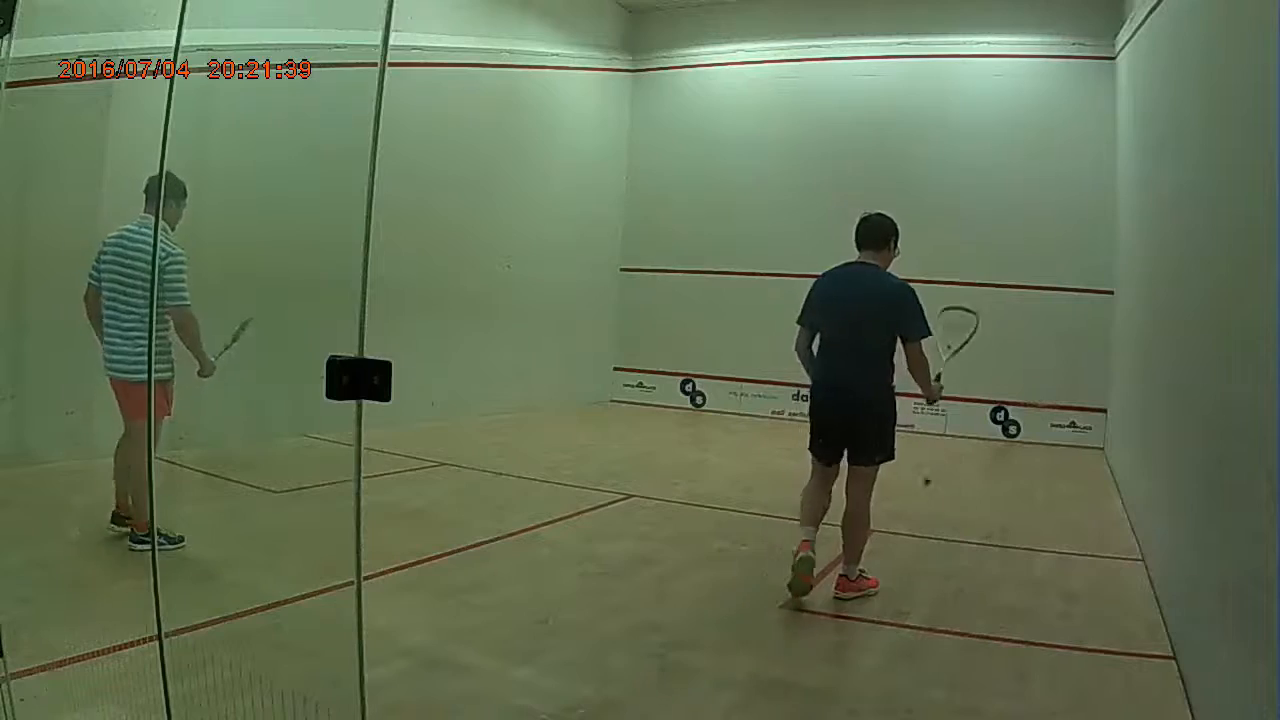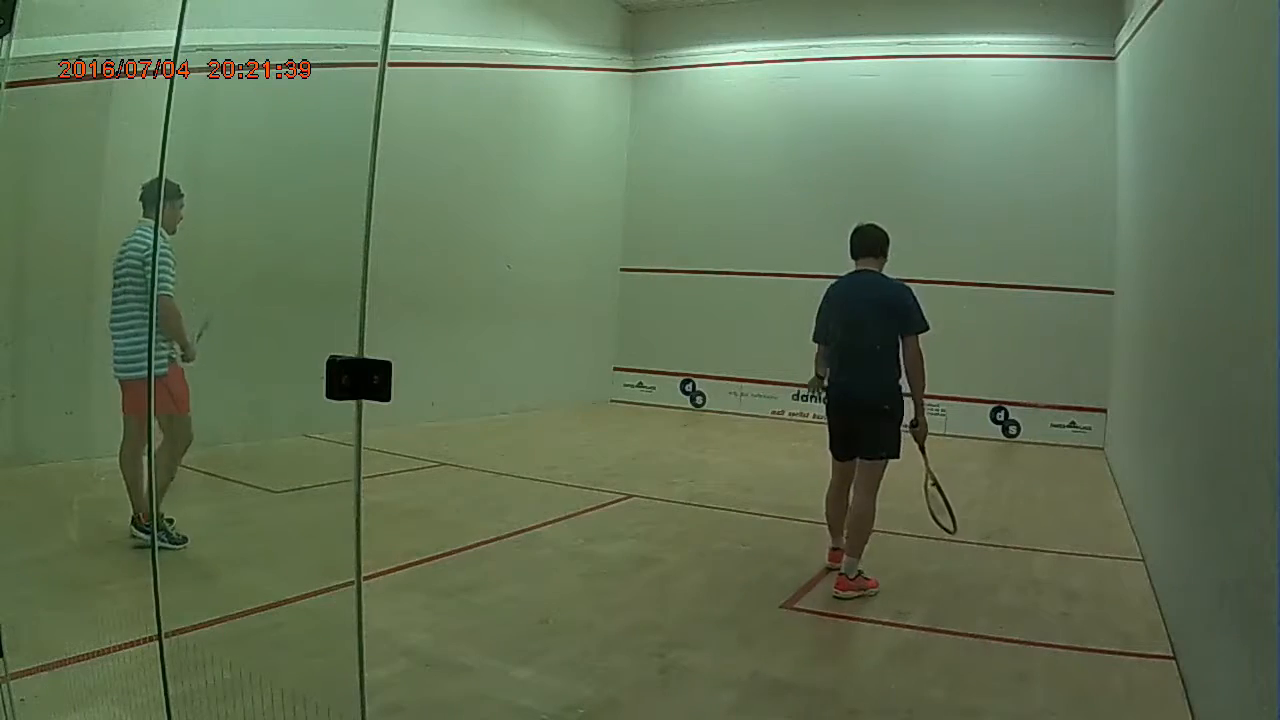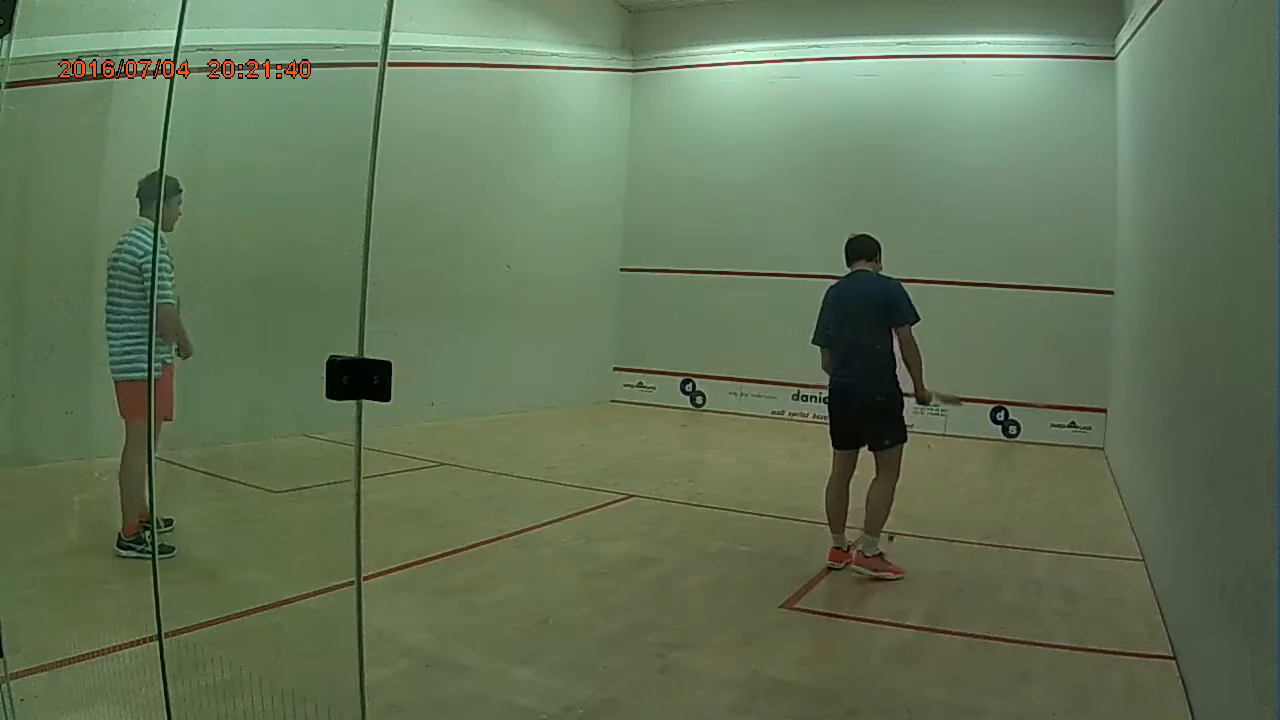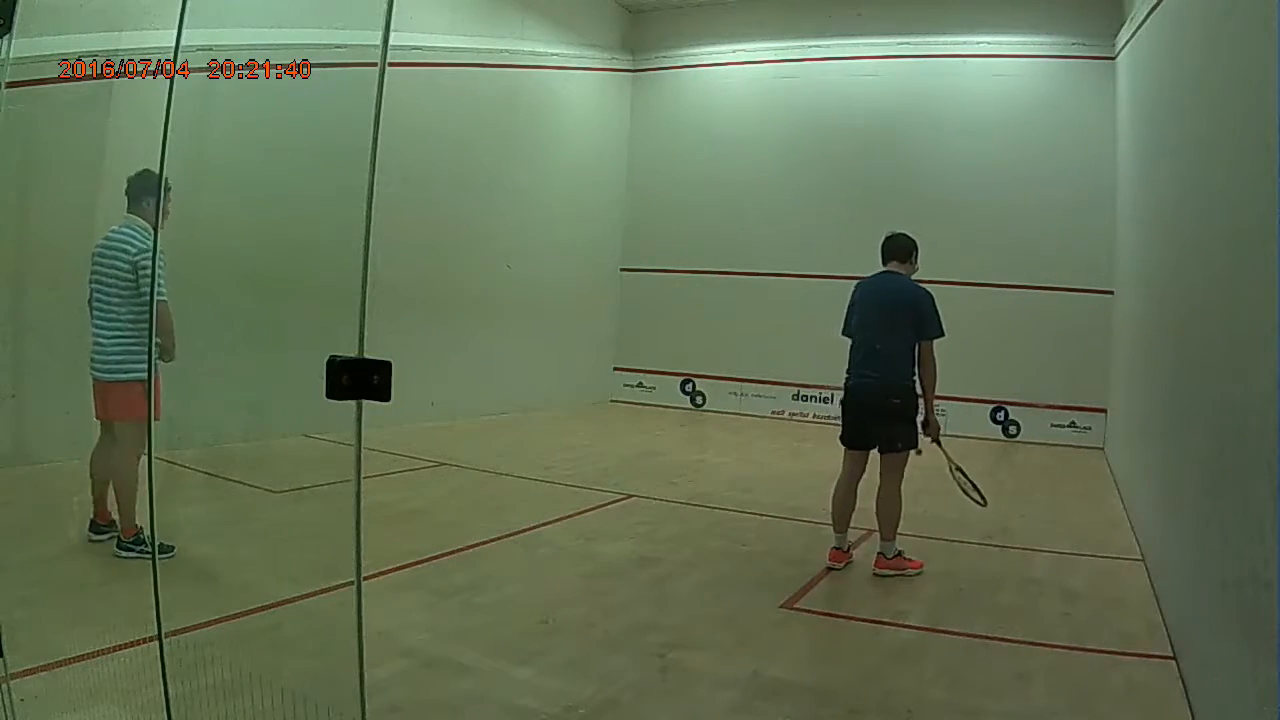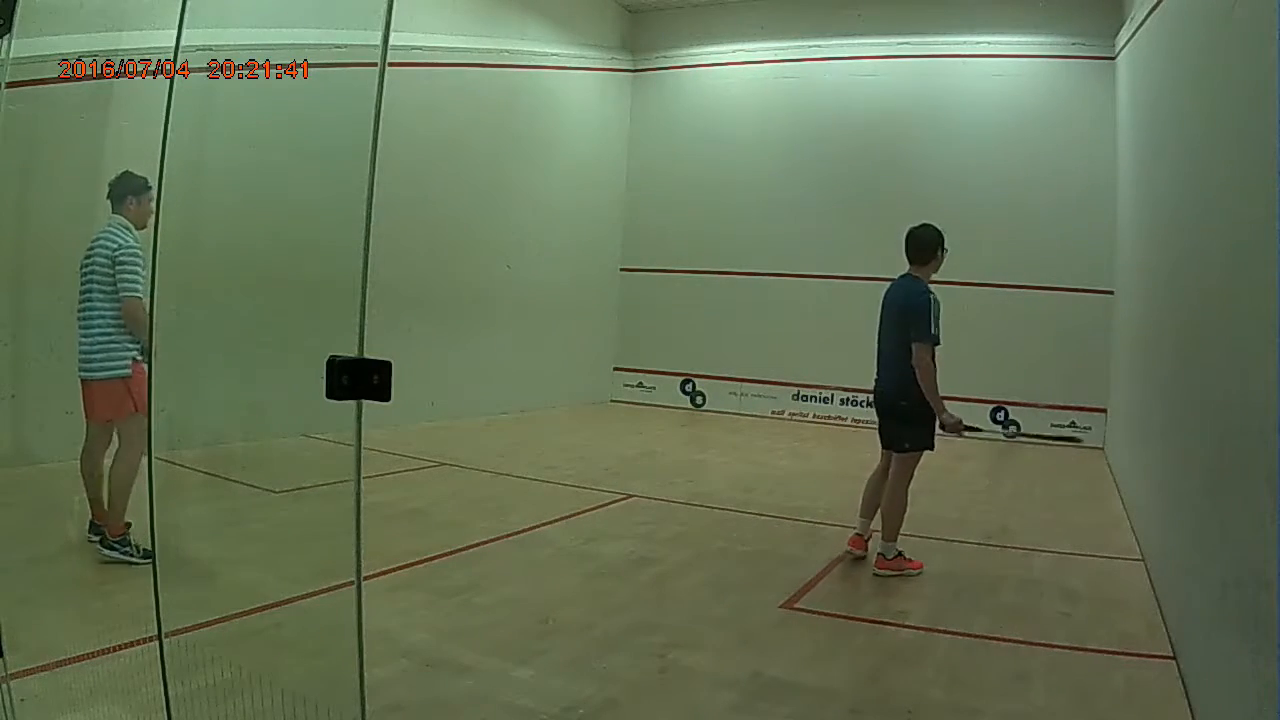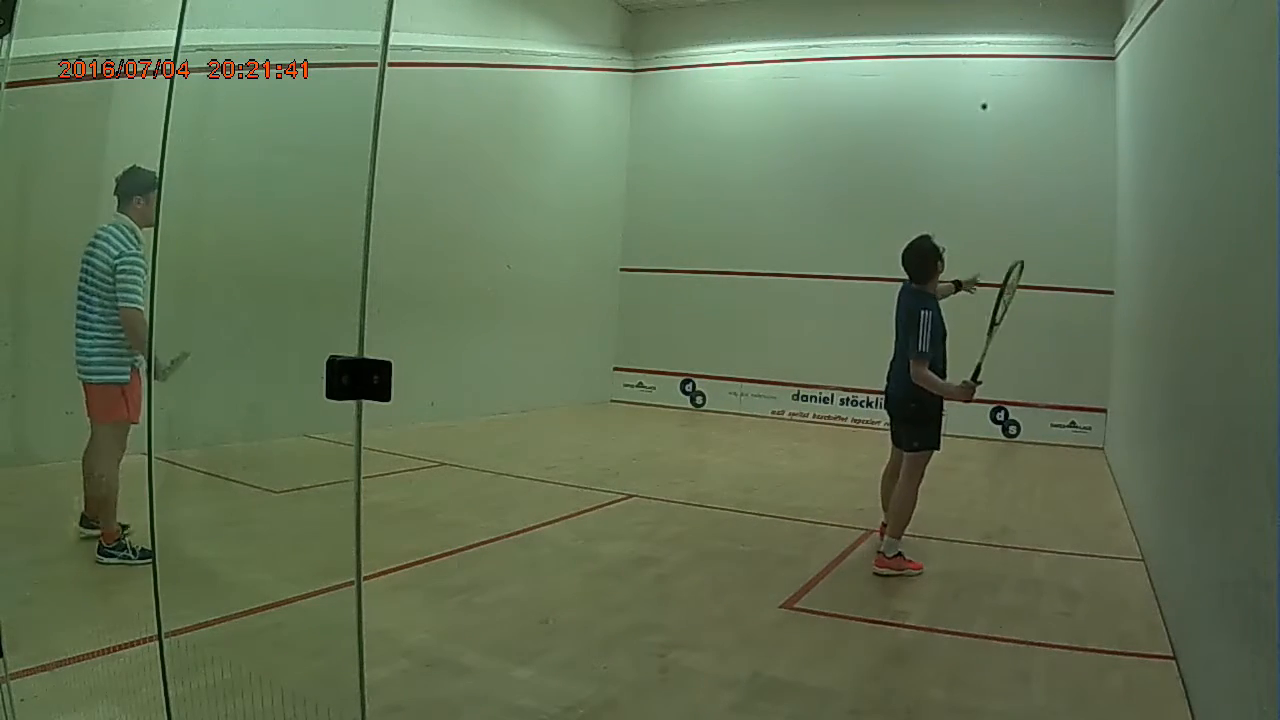
dt=0.5s
person 1, frame 1
left shoulder: (112, 241)
right shoulder: (168, 252)
left elbow: (92, 298)
right elbow: (181, 316)
right wrist: (202, 358)
left hip: (117, 360)
right hip: (149, 364)
left knee: (130, 437)
right knee: (142, 443)
left ankle: (122, 510)
right ankle: (142, 530)
person 1, frame 2
left shoulder: (128, 245)
right shoulder: (157, 245)
right elbow: (164, 305)
right wrist: (186, 345)
left hip: (127, 360)
right hip: (154, 361)
left knee: (134, 439)
right knee: (179, 435)
left ankle: (143, 514)
right ankle: (149, 517)
person 1, frame 3
left shoulder: (124, 244)
right shoulder: (153, 249)
right elbow: (164, 312)
right wrist: (185, 344)
left hip: (124, 359)
right hip: (146, 362)
left knee: (137, 442)
right knee: (139, 446)
left ankle: (141, 515)
right ankle: (130, 535)
person 1, frame 4
left shoulder: (104, 243)
right shoulder: (145, 247)
right elbow: (158, 309)
right wrist: (168, 347)
left hip: (104, 360)
right hip: (132, 363)
left knee: (108, 440)
right knee: (130, 447)
left ankle: (101, 520)
right ankle: (129, 536)
person 1, frame 5
left shoulder: (97, 243)
right shoulder: (126, 245)
right elbow: (132, 307)
right wrist: (149, 344)
left hip: (92, 359)
right hip: (119, 360)
left knee: (96, 441)
right knee: (133, 444)
left ankle: (99, 520)
right ankle: (114, 536)
person 1, frame 6
left shoulder: (101, 236)
right shoulder: (129, 252)
right elbow: (131, 318)
right wrist: (153, 358)
left hip: (93, 358)
right hip: (113, 364)
left knee: (99, 442)
right knee: (110, 451)
left ankle: (92, 515)
right ankle: (110, 541)
person 2, frame 1
left shoulder: (826, 282)
right shoulder: (898, 292)
left elbow: (802, 345)
right elbow: (914, 356)
right wrist: (929, 389)
left hip: (825, 398)
right hip: (871, 403)
left knee: (820, 478)
right knee: (859, 490)
left ankle: (806, 545)
right ankle: (850, 576)
person 2, frame 2
left shoulder: (833, 293)
right shoulder: (898, 294)
left elbow: (823, 353)
right elbow: (912, 357)
left wrist: (820, 378)
right wrist: (920, 411)
left hip: (840, 398)
right hip: (880, 400)
left knee: (840, 479)
right knee: (866, 488)
left ankle: (837, 549)
right ankle: (849, 574)
person 2, frame 3
left shoulder: (832, 293)
right shoulder: (890, 288)
left elbow: (825, 358)
right elbow: (906, 343)
right wrist: (920, 388)
left hip: (840, 392)
right hip: (879, 392)
left knee: (841, 471)
right knee: (887, 473)
left ankle: (838, 548)
right ankle: (868, 552)
person 2, frame 4
left shoulder: (861, 289)
right shoulder: (919, 296)
right elbow: (926, 359)
right wrist: (930, 411)
left hip: (856, 391)
right hip: (895, 396)
left knee: (850, 473)
right knee: (891, 478)
left ankle: (839, 548)
right ankle: (887, 555)
person 2, frame 5
left shoulder: (896, 289)
right shoulder: (924, 299)
right elbow: (921, 360)
right wrist: (941, 411)
left hip: (886, 392)
right hip: (909, 398)
left knee: (885, 467)
right knee: (900, 476)
left ankle: (860, 535)
right ankle: (888, 555)
person 2, frame 6
left shoulder: (912, 290)
right shoulder: (924, 312)
left elbow: (934, 292)
right elbow: (919, 372)
left wrist: (960, 286)
right wrist: (952, 392)
left hip: (899, 394)
right hip: (918, 400)
left knee: (897, 463)
right knee: (911, 475)
left ankle: (888, 524)
right ankle: (889, 553)
